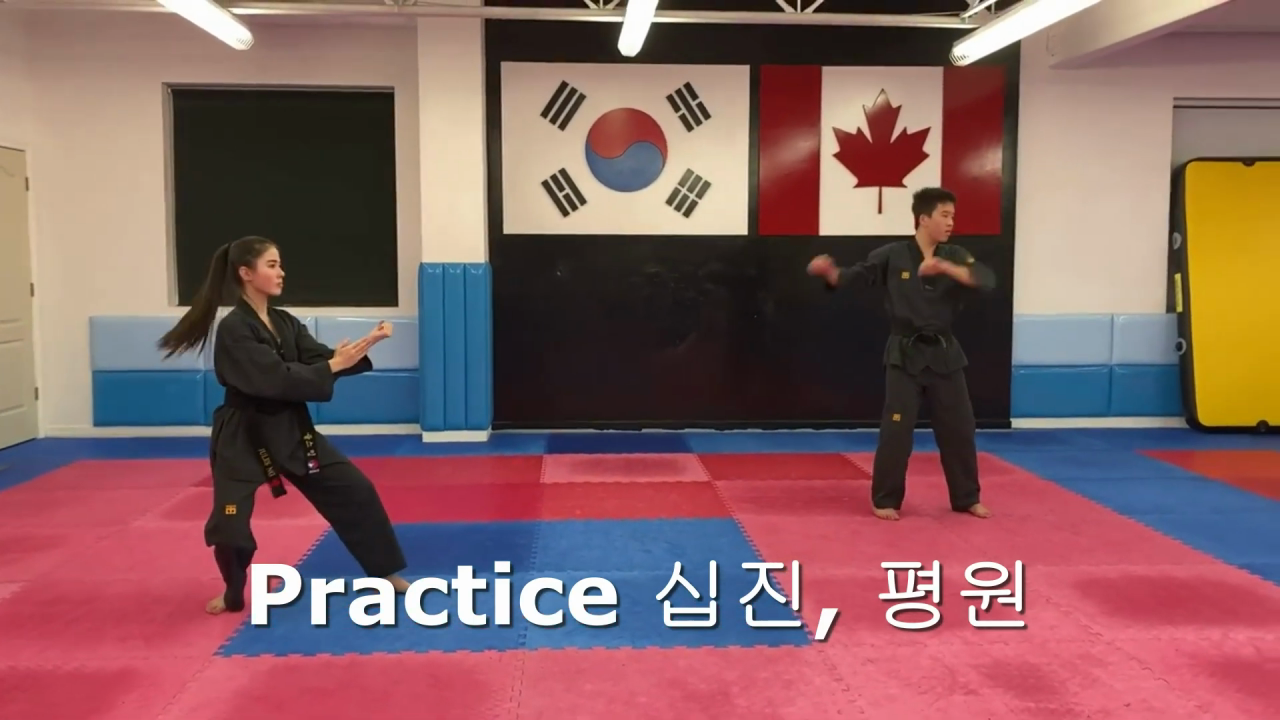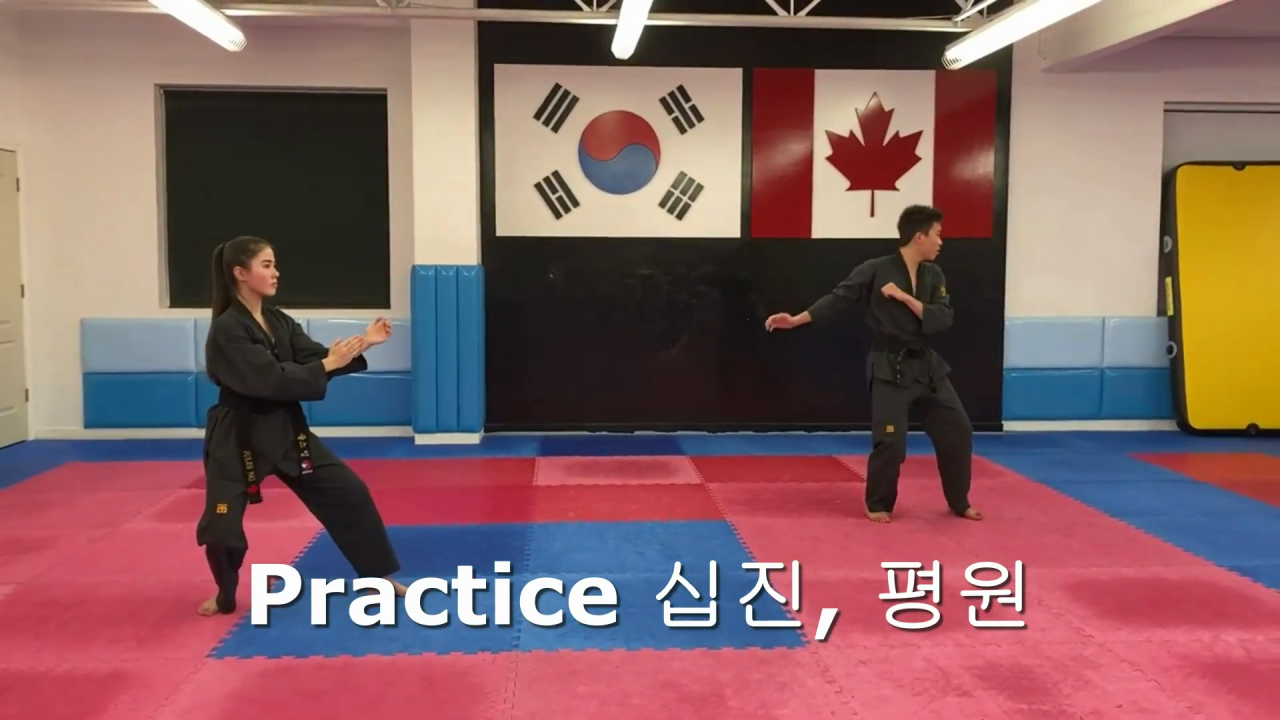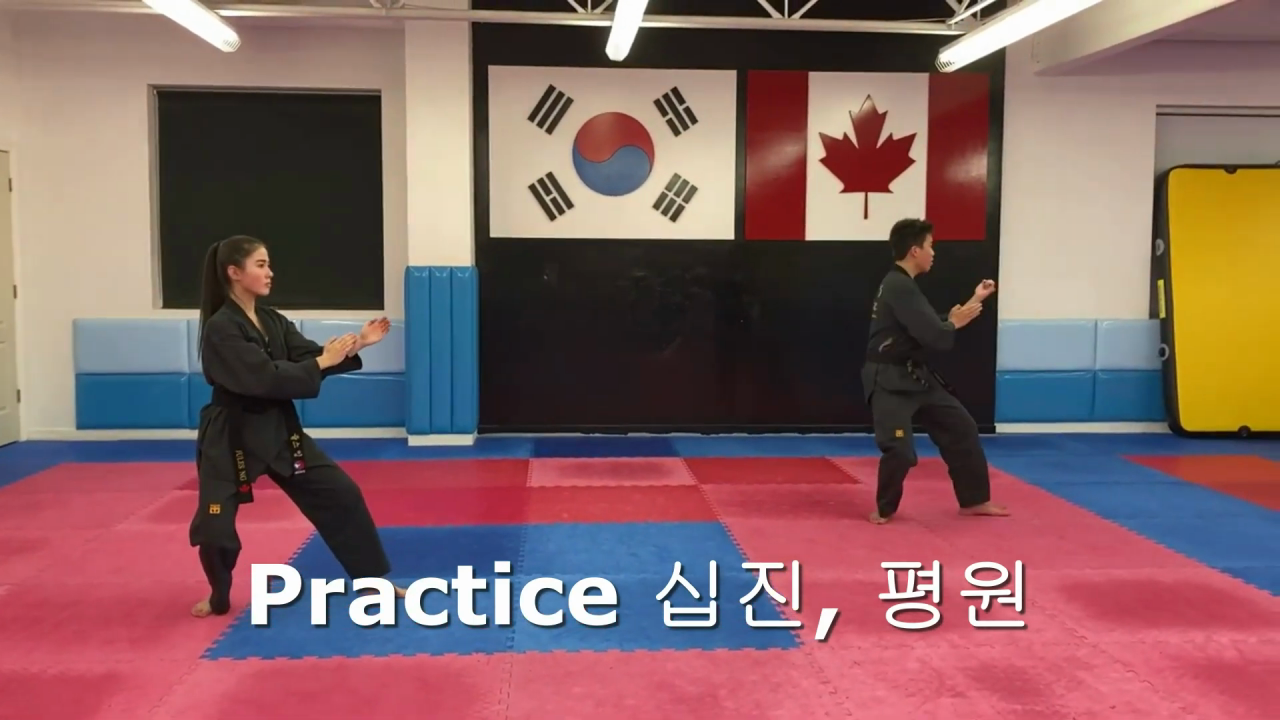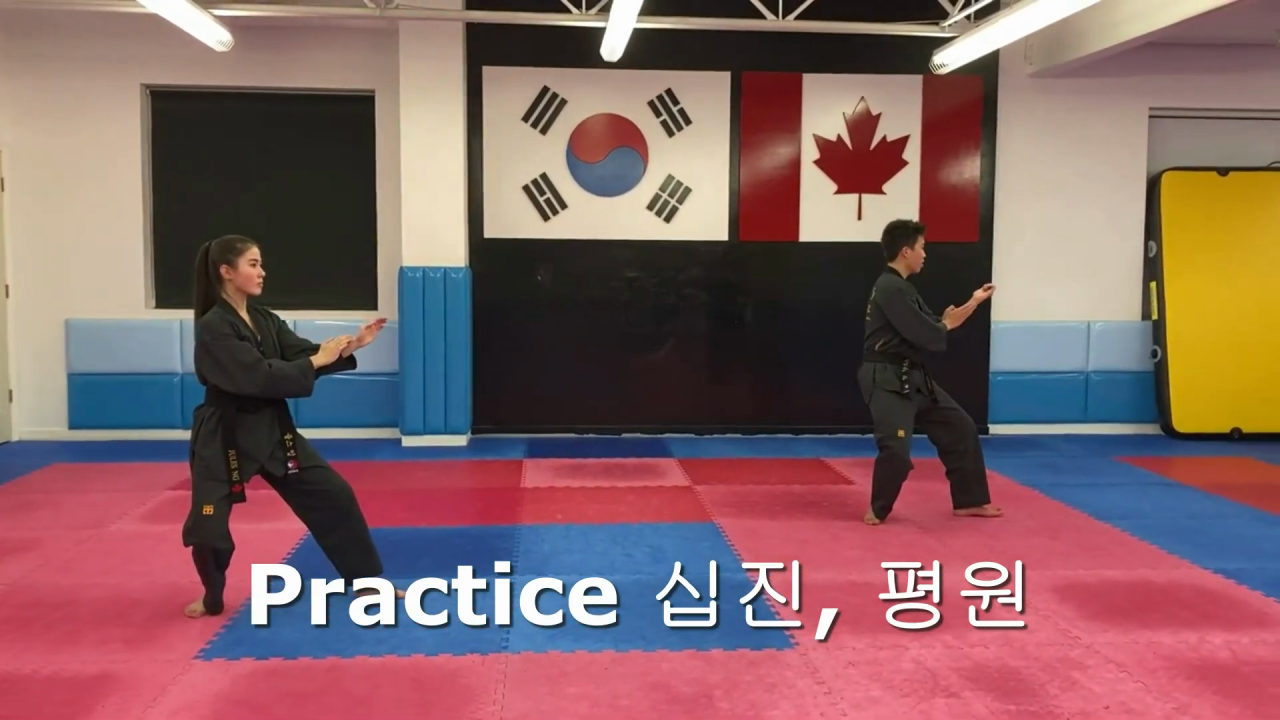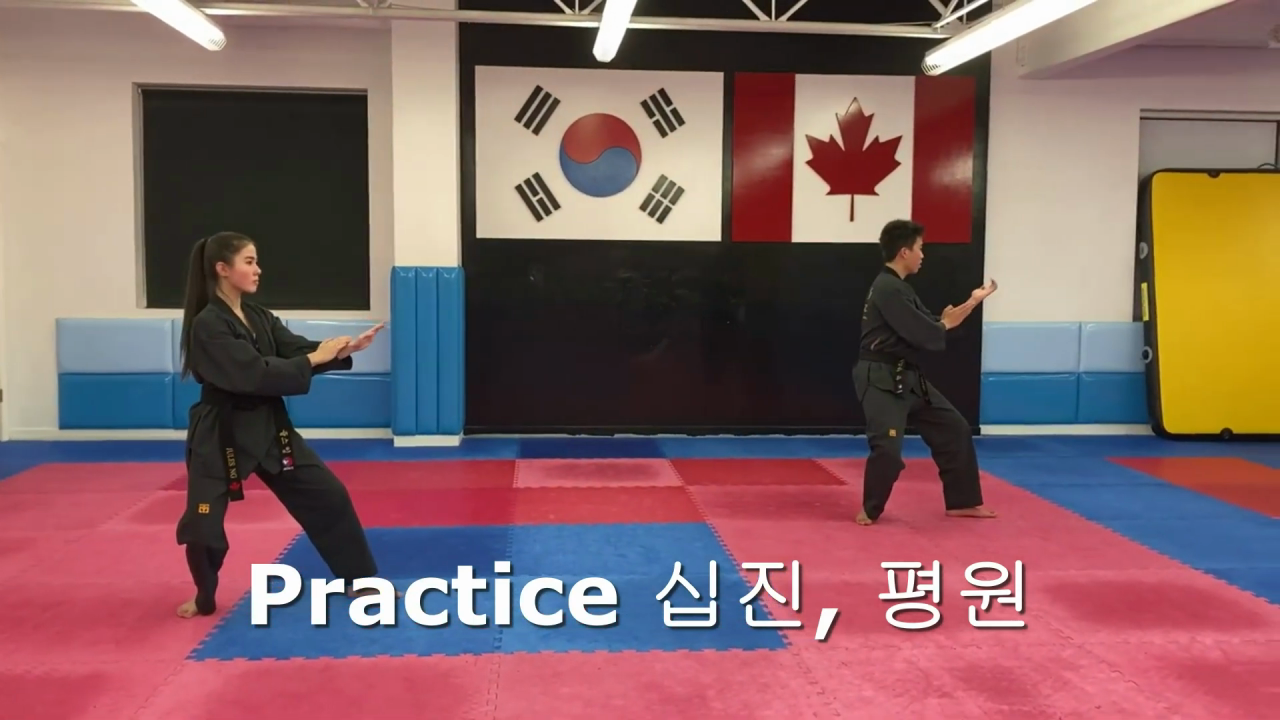
dt=0.3s
person 1, frame 1
left shoulder: (285, 322)
right shoulder: (233, 329)
left elbow: (320, 361)
right elbow: (277, 381)
left wrist: (363, 344)
right wrist: (334, 365)
left hip: (292, 429)
right hip: (244, 436)
left knee: (356, 491)
right knee: (230, 526)
left ankle: (385, 574)
right ankle: (233, 593)
person 1, frame 2
left shoulder: (280, 322)
right shoulder: (228, 330)
left elbow: (315, 361)
right elbow: (270, 380)
left wrist: (360, 345)
right wrist: (328, 364)
left hip: (286, 430)
right hip: (238, 436)
left knee: (349, 493)
right knee: (222, 525)
left ankle: (379, 577)
right ankle: (225, 595)
person 1, frame 3
left shoulder: (273, 321)
right shoulder: (221, 328)
left elbow: (310, 357)
right elbow: (265, 378)
left wrist: (356, 344)
right wrist: (323, 361)
left hip: (279, 429)
right hip: (231, 435)
left knee: (341, 494)
right knee: (215, 524)
left ankle: (371, 578)
right ankle: (219, 596)
person 1, frame 4
left shoulder: (265, 320)
right shoulder: (213, 328)
left elbow: (301, 356)
right elbow: (257, 376)
left wrist: (349, 346)
right wrist: (317, 360)
left hip: (272, 428)
right hip: (225, 435)
left knee: (333, 495)
right knee: (208, 524)
left ankle: (365, 579)
right ankle: (212, 597)
person 1, frame 5
left shoulder: (259, 317)
right shoulder: (208, 325)
left elbow: (296, 351)
right elbow: (254, 374)
left wrist: (343, 350)
right wrist: (315, 359)
left hip: (269, 426)
right hip: (221, 433)
left knee: (328, 494)
right knee: (204, 524)
left ankle: (358, 580)
right ankle: (205, 596)
person 2, frame 1
left shoulder: (954, 255)
right shoulder: (891, 255)
left elbow: (985, 280)
right elbow: (854, 278)
left wrist: (946, 269)
right wrist: (829, 271)
left hip: (945, 353)
right hip: (905, 353)
left knee: (960, 429)
right knee: (897, 431)
left ankle: (967, 498)
right ankle: (885, 500)
person 2, frame 2
left shoulder: (934, 275)
right shoulder: (875, 270)
left elbow: (943, 320)
right elbow: (837, 300)
left wrist: (904, 297)
right wrist: (796, 320)
left hip: (927, 365)
right hip: (890, 367)
left knee: (957, 430)
right knee: (891, 440)
left ankle: (959, 502)
right ankle: (878, 504)
person 2, frame 3
left shoulder: (905, 286)
right shoulder: (898, 287)
left elbow: (934, 327)
right elbow: (935, 335)
left wrist: (975, 301)
right wrist: (955, 323)
left hip: (914, 377)
right hip: (888, 379)
left knee: (961, 429)
right knee: (900, 448)
left ankle: (973, 500)
right ankle: (885, 507)
person 2, frame 4
left shoulder: (901, 287)
right shoulder: (890, 289)
left elbow: (929, 327)
right elbow: (926, 336)
left wrist: (973, 302)
right wrist: (947, 324)
left hip: (912, 378)
right hip: (886, 380)
left knee: (961, 429)
right knee: (896, 448)
left ankle: (969, 501)
right ankle: (879, 509)
person 2, frame 5
left shoulder: (899, 288)
right shoulder: (888, 290)
left elbow: (929, 326)
right elbow: (925, 334)
left wrist: (974, 301)
right wrist: (946, 323)
left hip: (907, 377)
right hip: (882, 379)
left knee: (954, 430)
right knee: (888, 447)
left ankle: (962, 502)
right ankle: (870, 509)
